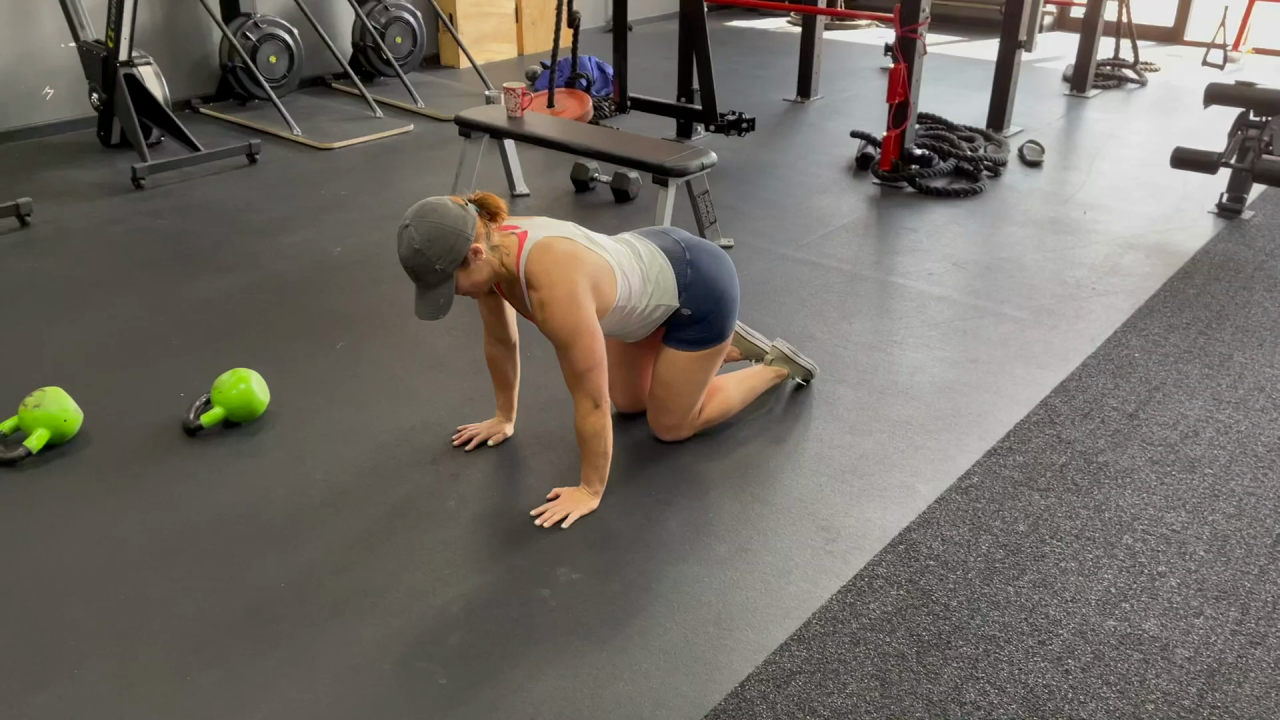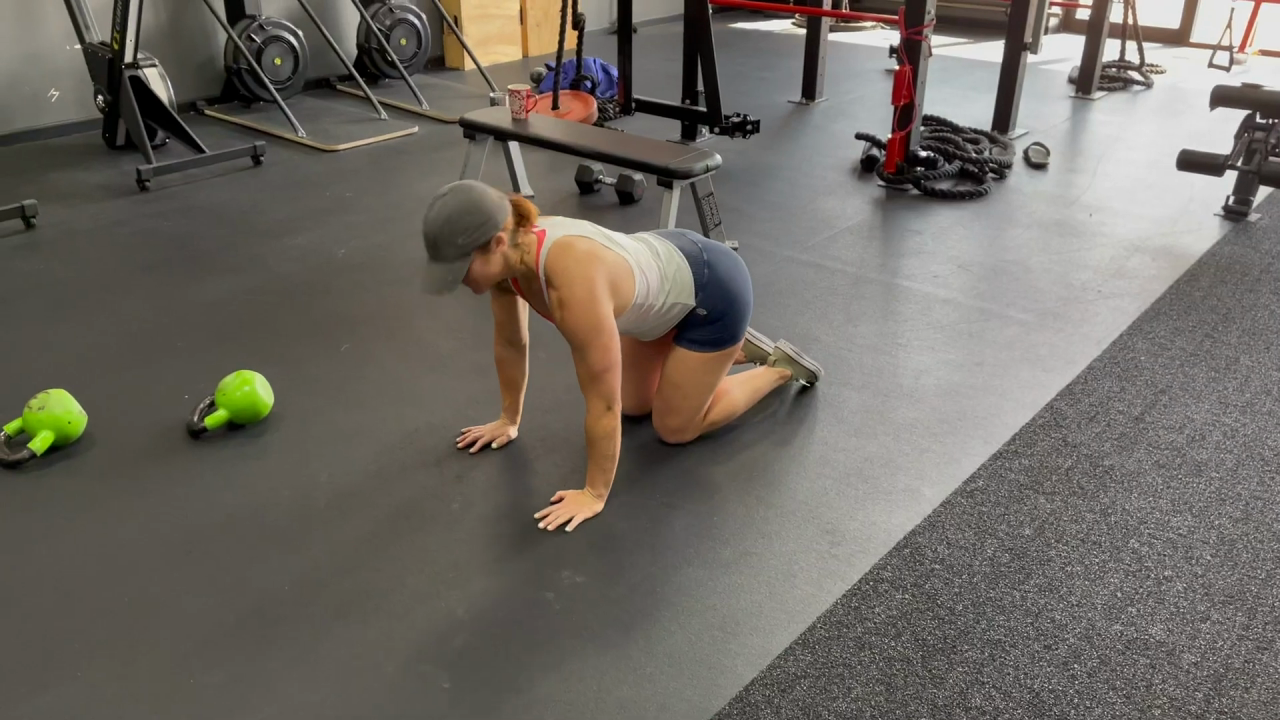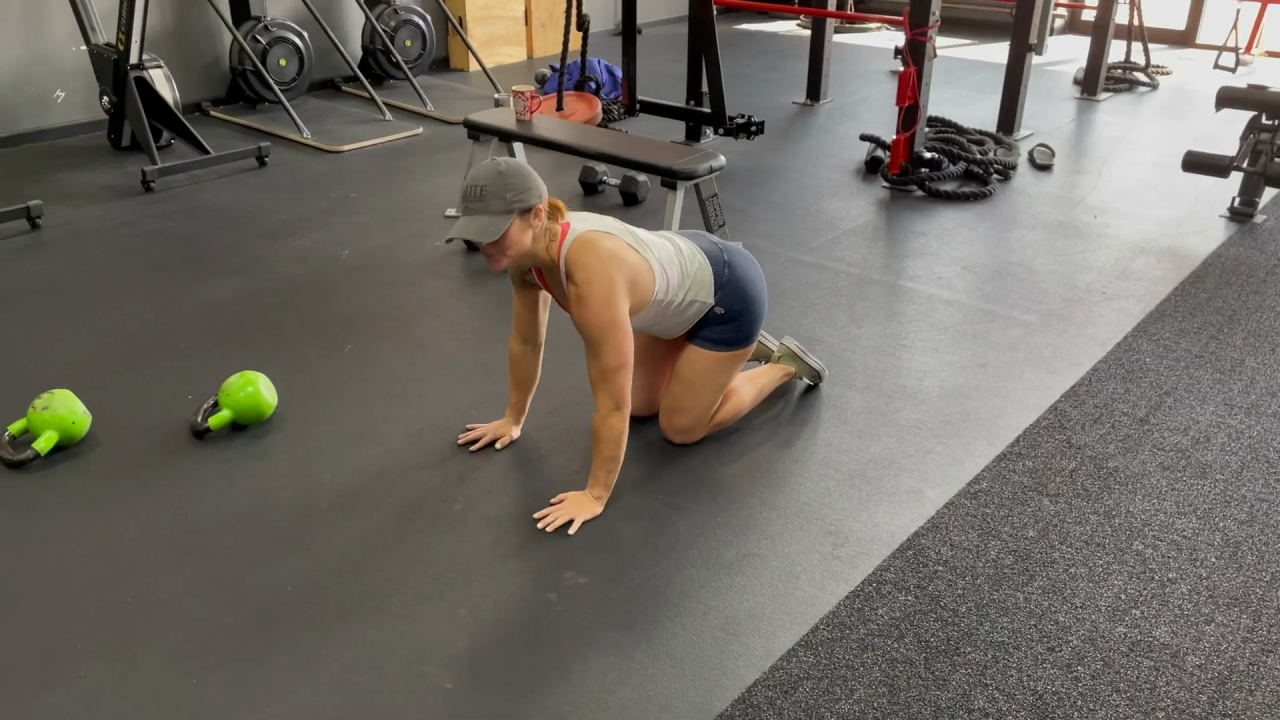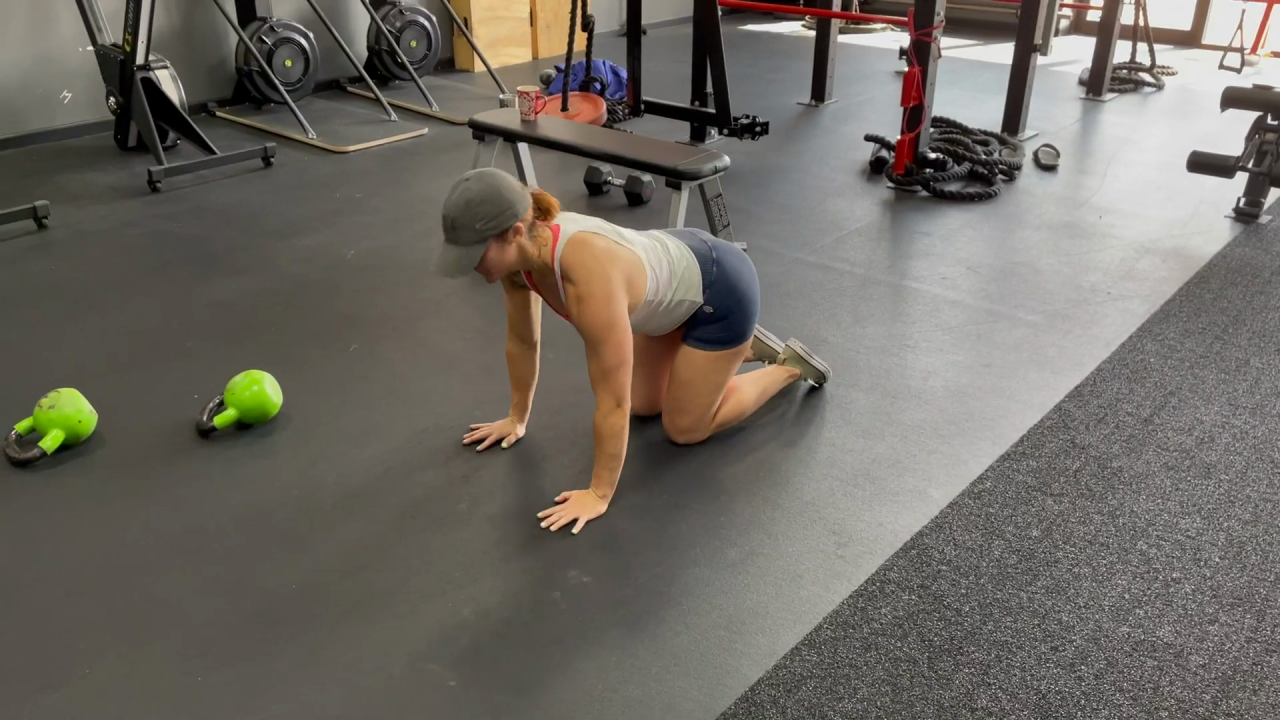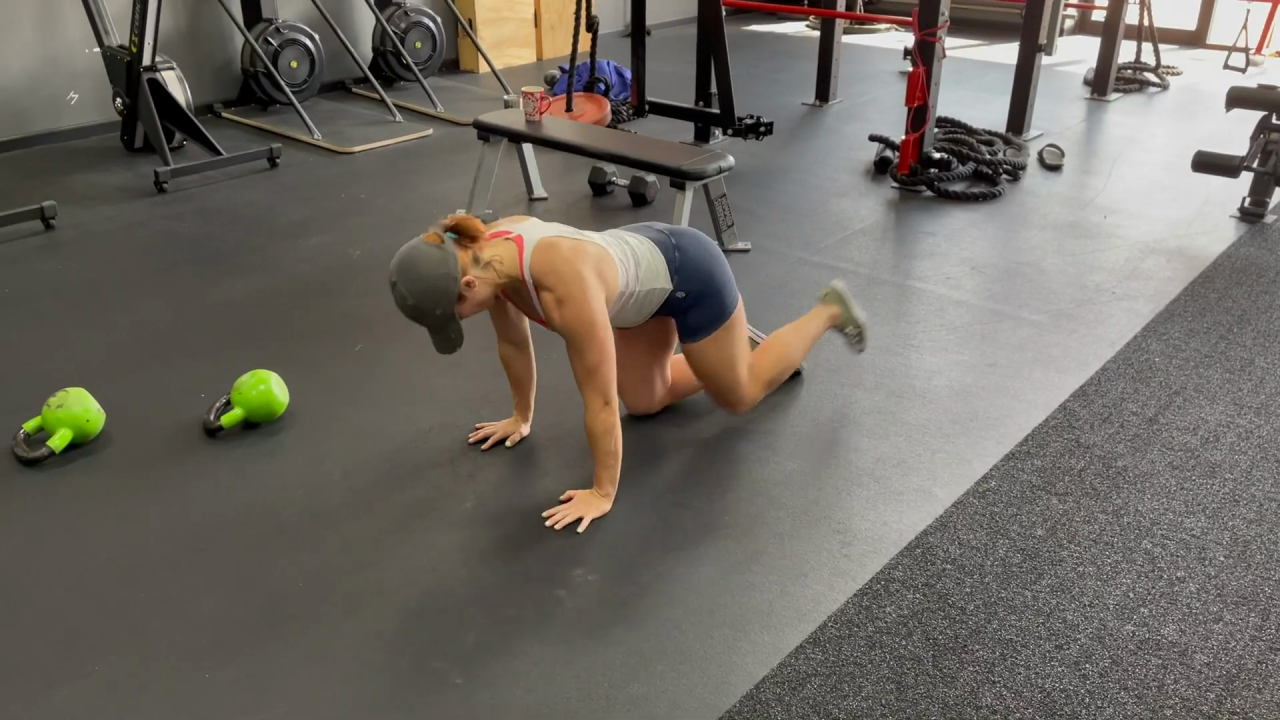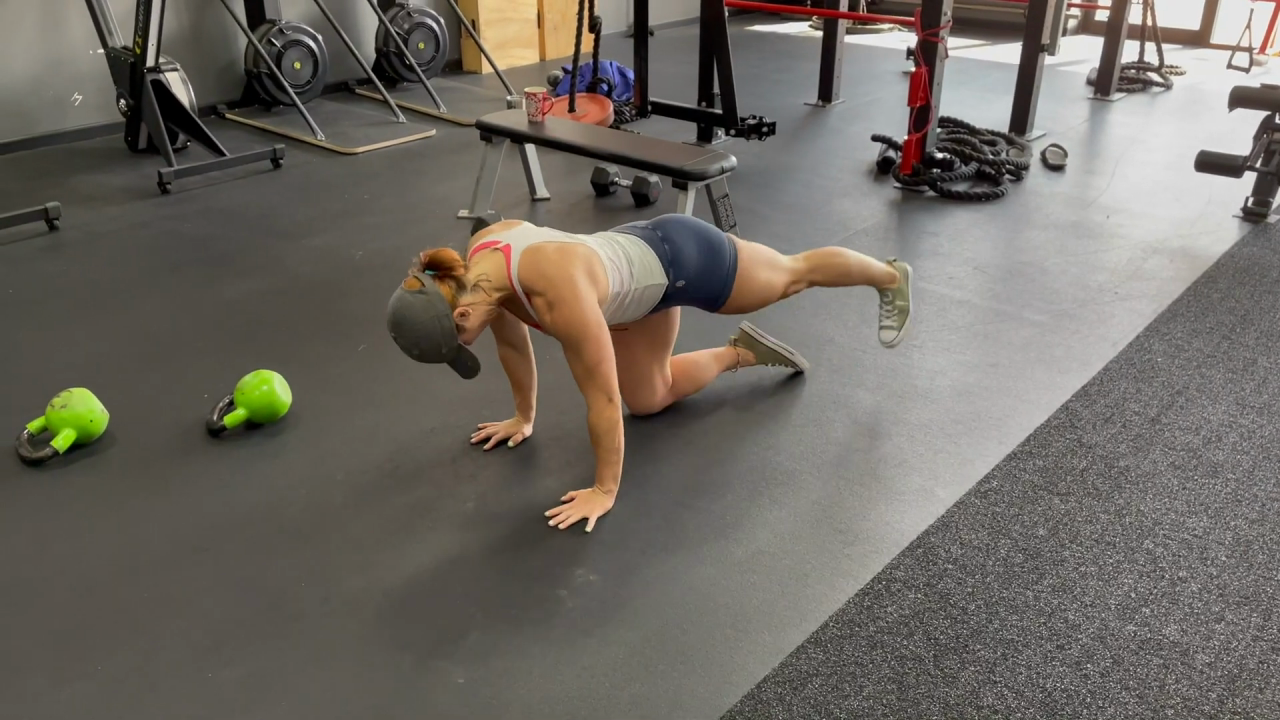
dt=0.4s
person 1, frame 1
left shoulder: (554, 288)
right shoulder: (490, 247)
left elbow: (591, 401)
right elbow: (500, 342)
left wrist: (590, 490)
right wrist: (505, 417)
left hip: (699, 287)
right hip: (652, 259)
left knee: (669, 426)
right knee: (629, 402)
left ankle: (777, 366)
right ankle: (727, 345)
person 1, frame 2
left shoulder: (574, 286)
right shoulder: (506, 251)
left elbow: (602, 403)
right elbow: (510, 343)
left wrist: (594, 494)
right wrist: (509, 419)
left hip: (713, 290)
right hip: (667, 265)
left knee: (674, 428)
right knee: (635, 404)
left ankle: (780, 368)
right ankle: (737, 348)
person 1, frame 3
left shoulder: (594, 278)
right shoulder: (524, 250)
left elbow: (613, 404)
right elbow: (525, 341)
left wrist: (595, 496)
right wrist: (512, 420)
left hip: (728, 293)
right hip: (687, 269)
left knee: (680, 427)
right knee: (641, 405)
left ankle: (784, 365)
right ankle: (743, 350)
person 1, frame 4
left shoulder: (590, 279)
right shoulder: (519, 248)
left elbow: (612, 401)
right elbow: (522, 340)
left wrist: (599, 494)
right wrist: (517, 417)
left hip: (721, 289)
right hip: (677, 269)
left knee: (684, 428)
right knee: (644, 405)
left ankle: (790, 367)
right ankle: (744, 347)
person 1, frame 5
left shoulder: (563, 286)
right shoulder: (480, 258)
left elbow: (600, 399)
right elbow: (513, 342)
left wrist: (602, 493)
right wrist: (521, 417)
left hip: (688, 273)
right hip: (645, 258)
left knee: (739, 394)
right knee: (643, 401)
left ankle: (828, 312)
right ankle: (734, 346)
person 1, frame 6
left shoulder: (557, 294)
right shoulder: (476, 269)
left elbow: (602, 398)
right elbow: (513, 343)
left wrist: (604, 491)
right wrist: (523, 417)
left hip: (682, 259)
right hip: (638, 262)
left knee: (795, 275)
right knee: (647, 399)
left ankle: (889, 276)
right ankle: (740, 353)
